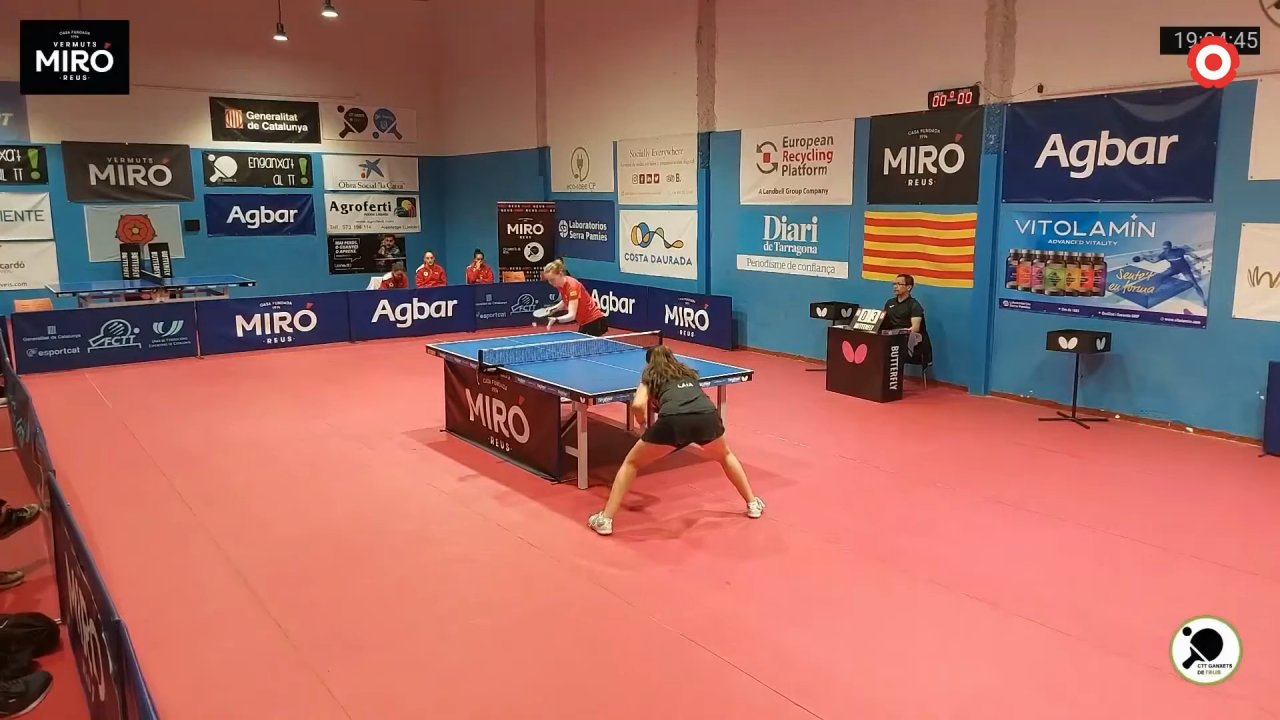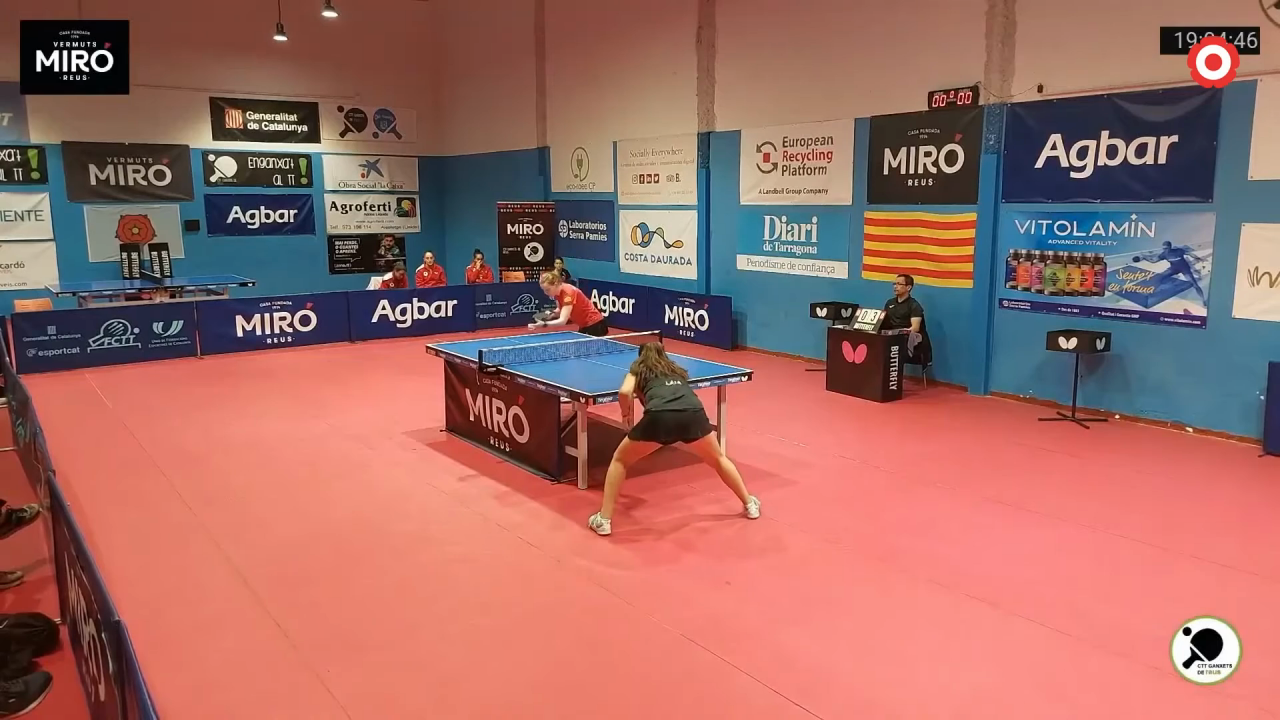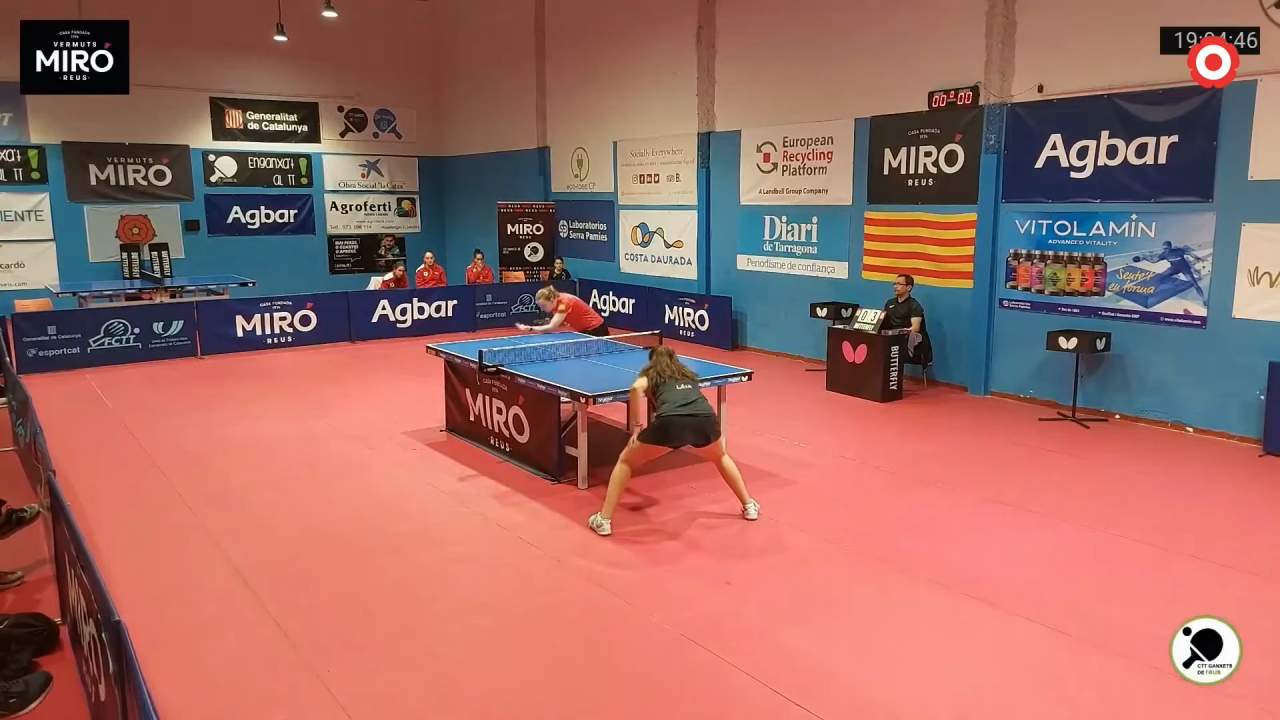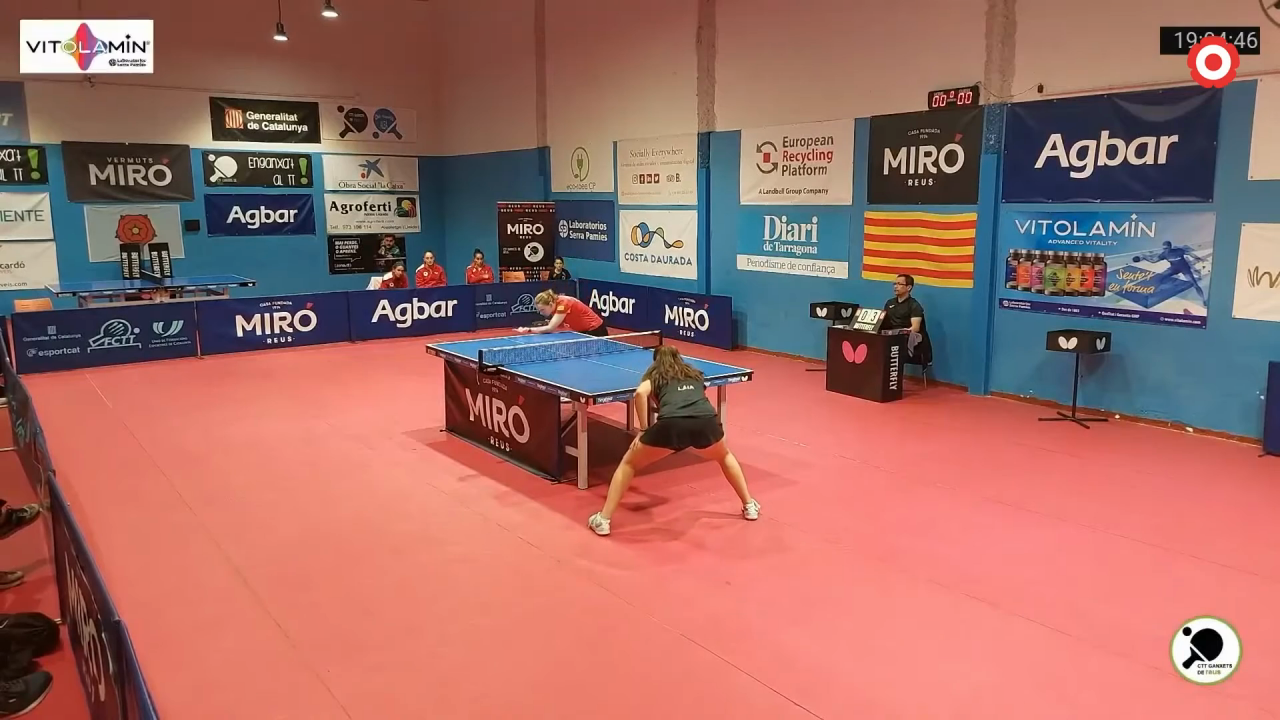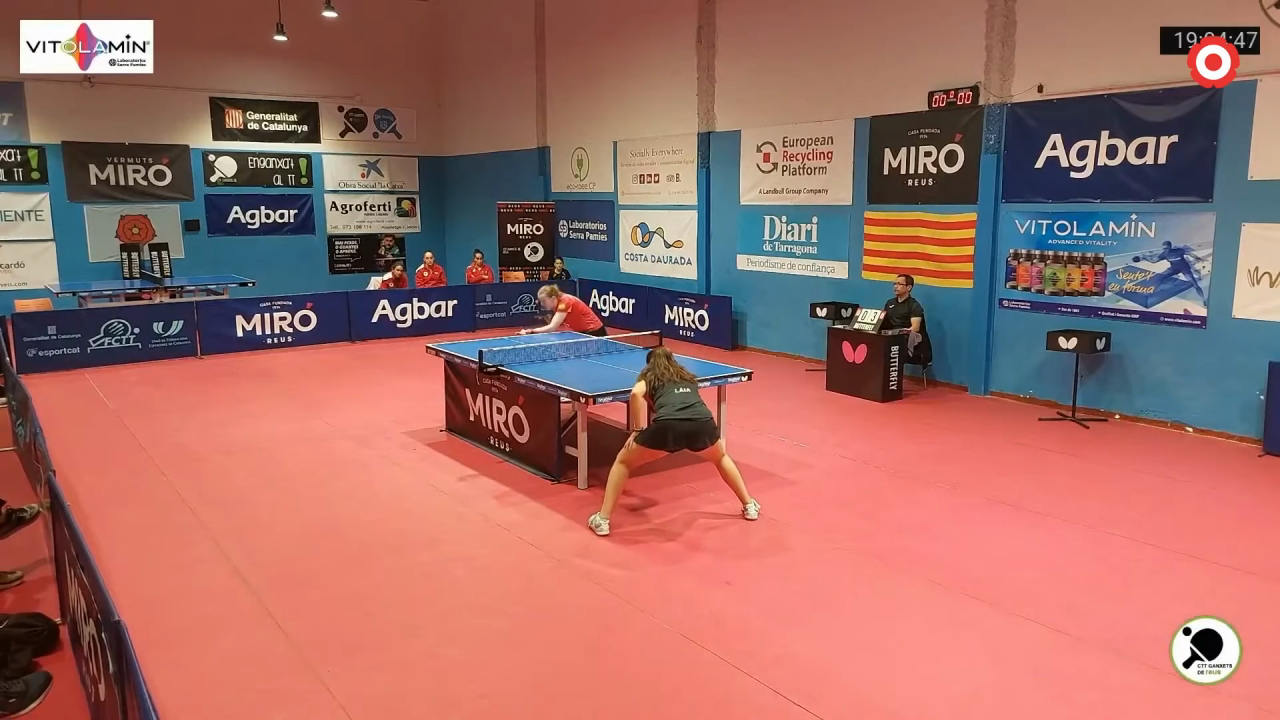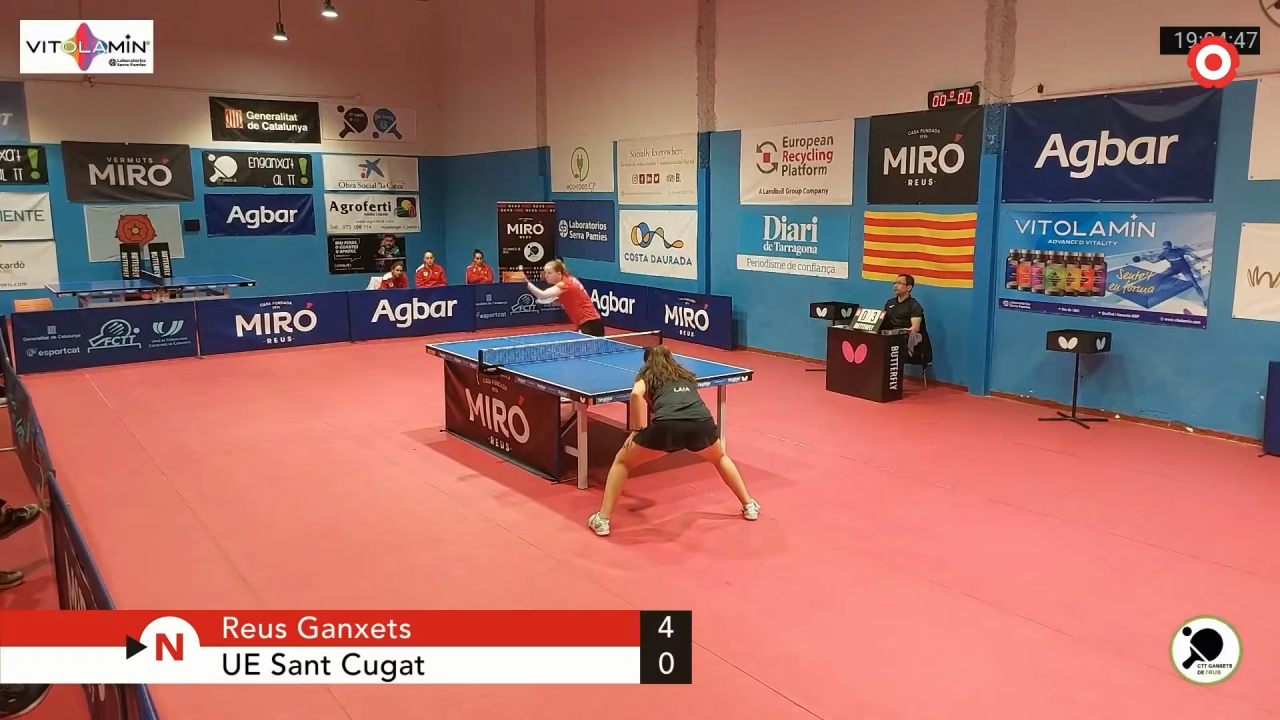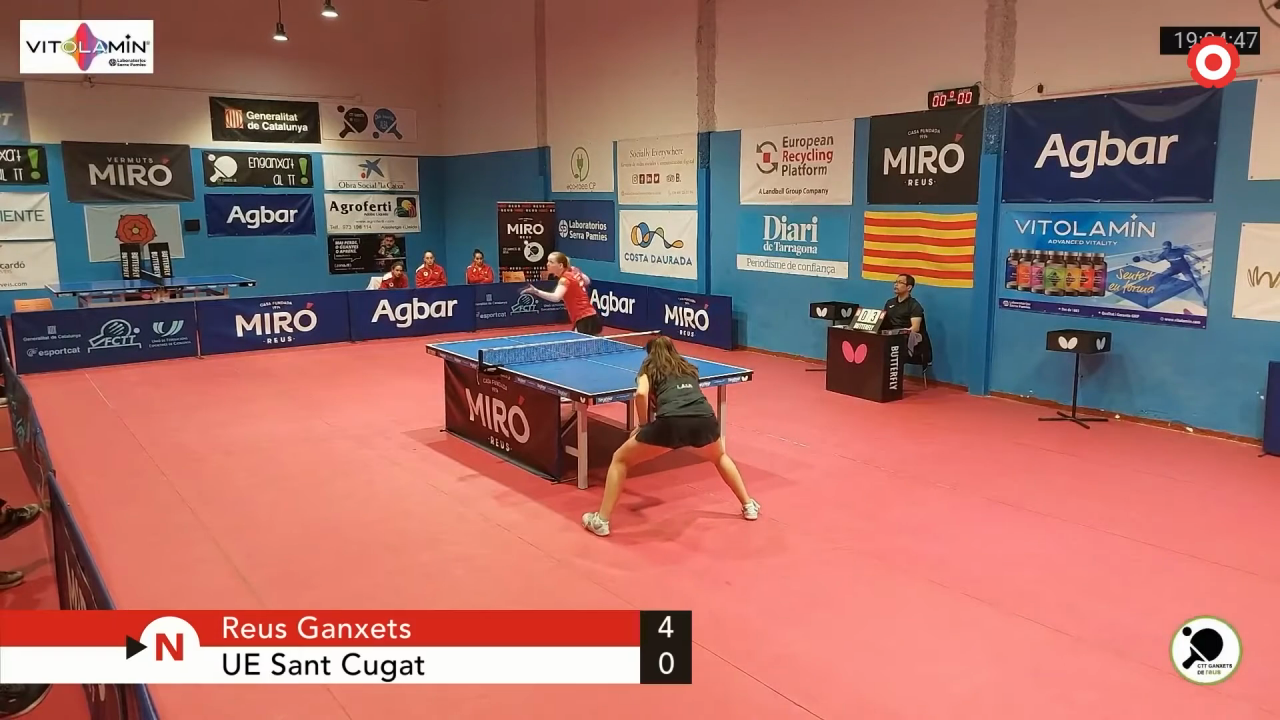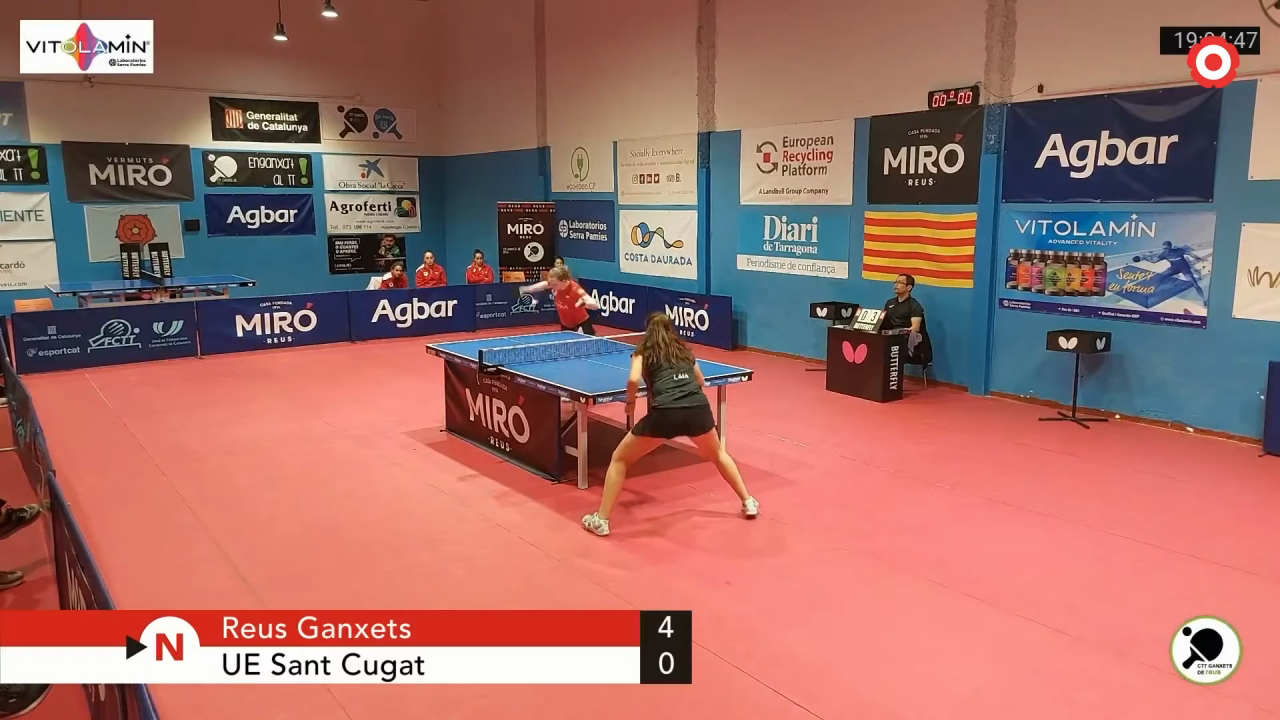
dt=0.3s
person 1, frame 1
left shoulder: (650, 375)
right shoulder: (688, 372)
left elbow: (638, 404)
left wrist: (642, 422)
left hip: (673, 420)
right hip: (707, 416)
left knee: (631, 463)
right knee: (725, 456)
left ankle: (605, 519)
right ankle: (752, 503)
person 1, frame 2
left shoulder: (639, 369)
right shoulder: (677, 371)
left elbow: (624, 392)
left wrist: (626, 415)
left hip: (659, 416)
right hip: (693, 413)
left knee: (620, 460)
right knee: (717, 459)
left ankle: (604, 520)
right ankle: (750, 504)
person 1, frame 3
left shoulder: (650, 373)
right shoulder: (689, 374)
left elbow: (637, 388)
left wrist: (638, 426)
left hip: (671, 421)
right hip: (705, 418)
left knee: (626, 462)
right knee: (720, 457)
left ankle: (604, 520)
right ankle: (748, 505)
person 1, frame 4
left shoulder: (654, 375)
right shoulder: (695, 375)
left elbow: (640, 394)
left wrist: (643, 429)
left hip: (672, 423)
right hip: (706, 420)
left knee: (628, 463)
right knee: (724, 456)
left ankle: (604, 520)
right ankle: (749, 505)
person 1, frame 5
left shoulder: (649, 376)
right shoulder: (687, 377)
left elbow: (636, 393)
left wrist: (638, 430)
left hip: (668, 425)
right hip: (702, 423)
left knee: (623, 462)
right knee: (721, 458)
left ankle: (603, 520)
right ankle: (749, 505)
person 1, frame 6
left shoulder: (647, 375)
right shoulder: (686, 375)
left elbow: (636, 394)
left wrist: (637, 430)
left hip: (667, 426)
right hip: (701, 423)
left knee: (622, 461)
right knee: (720, 458)
left ankle: (603, 520)
right ankle: (748, 505)
person 1, frame 7
left shoulder: (649, 369)
right shoulder: (687, 368)
left elbow: (641, 394)
left wrist: (643, 424)
left hip: (671, 422)
right hip: (705, 418)
left knee: (620, 460)
right knee: (720, 457)
left ankle: (602, 520)
right ankle: (748, 505)
person 1, frame 8
left shoulder: (644, 351)
right shoulder: (683, 350)
left elbow: (633, 380)
right elbow: (701, 381)
left wrist: (630, 402)
left hip: (665, 412)
right hip: (699, 408)
left knee: (620, 459)
right knee: (717, 453)
left ankle: (601, 520)
right ankle: (748, 503)
